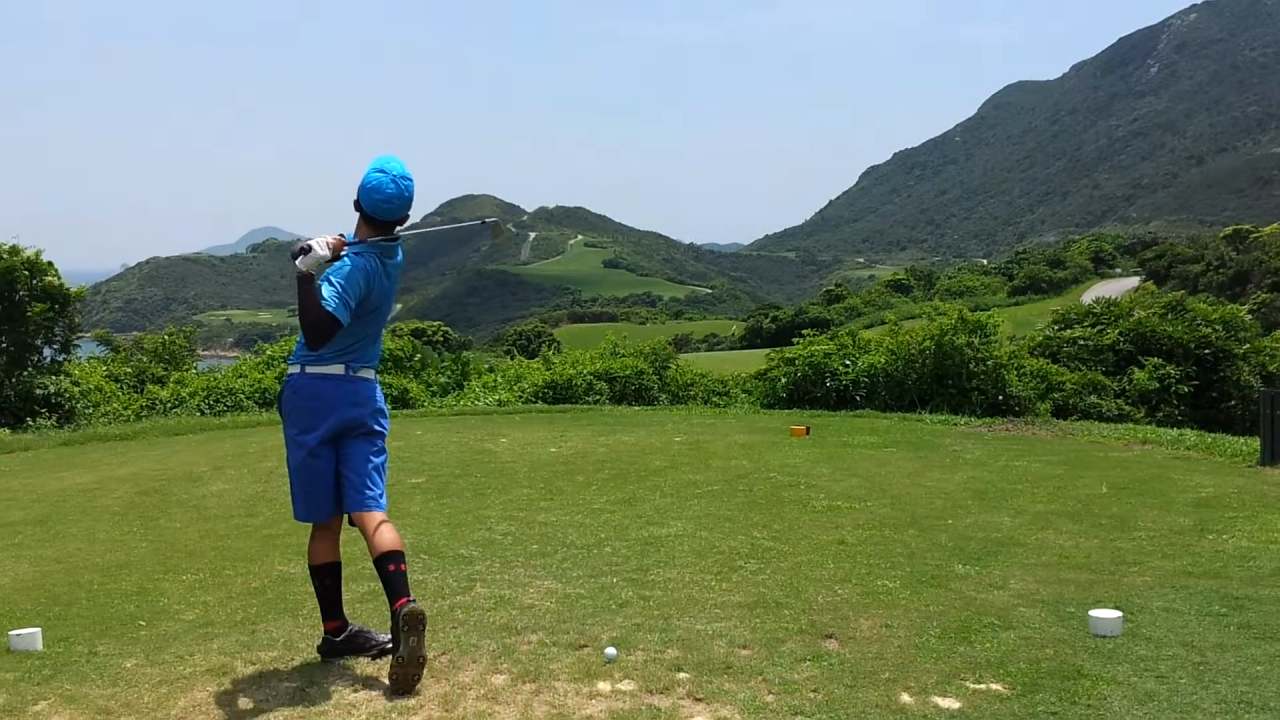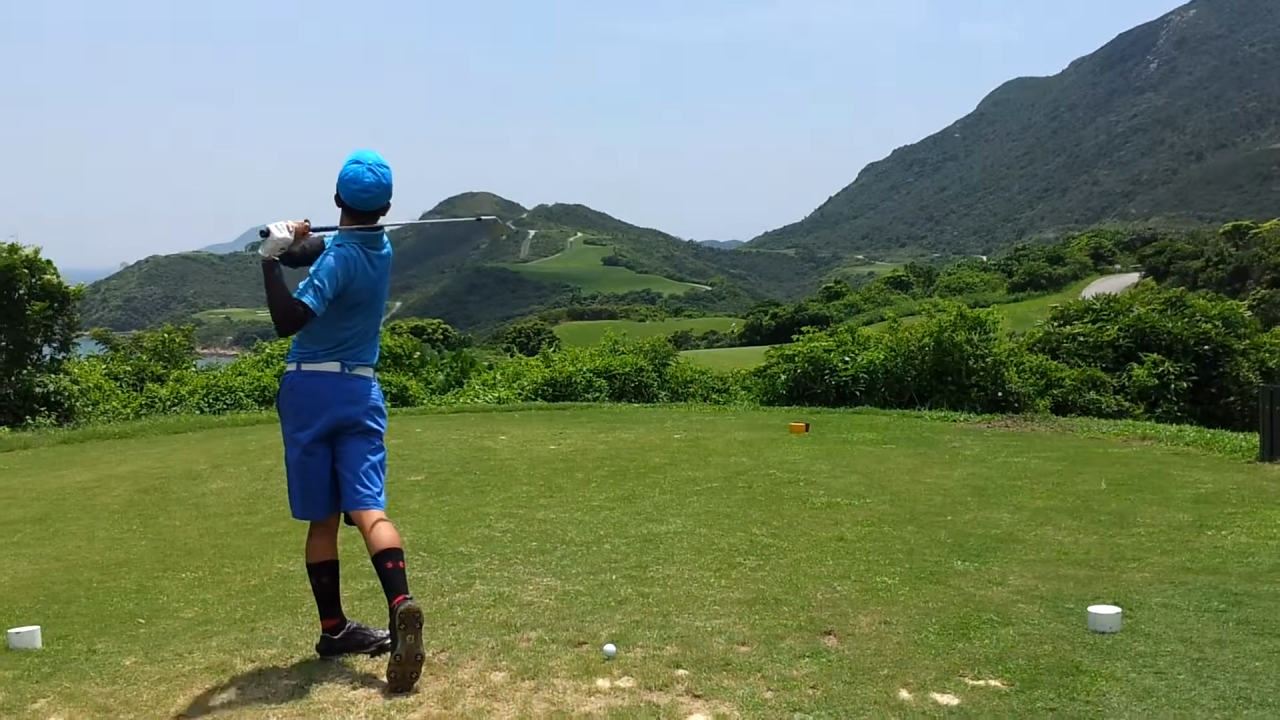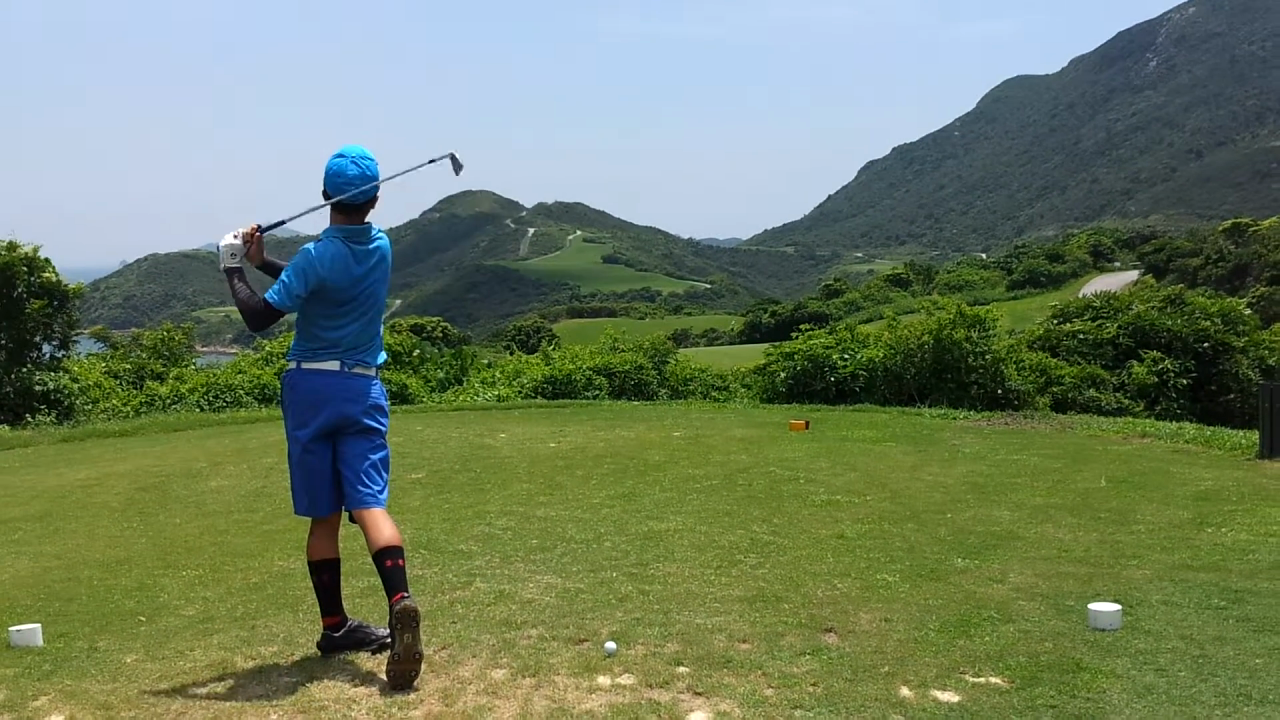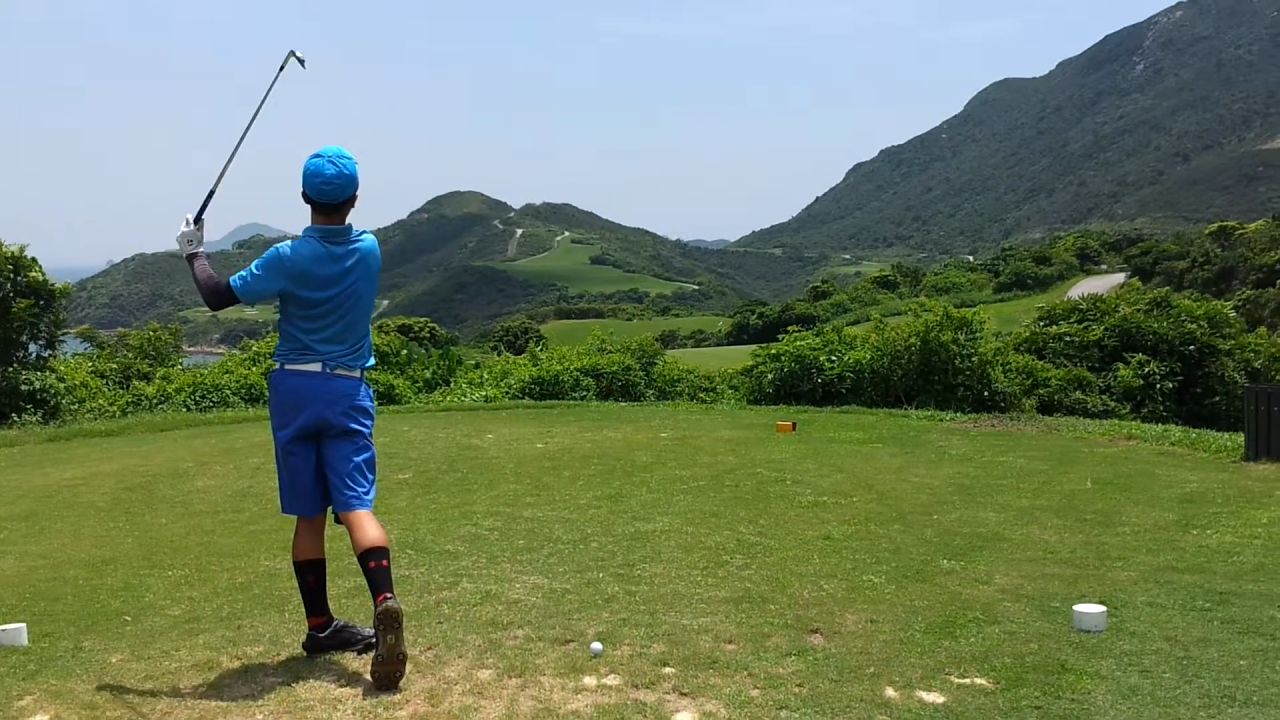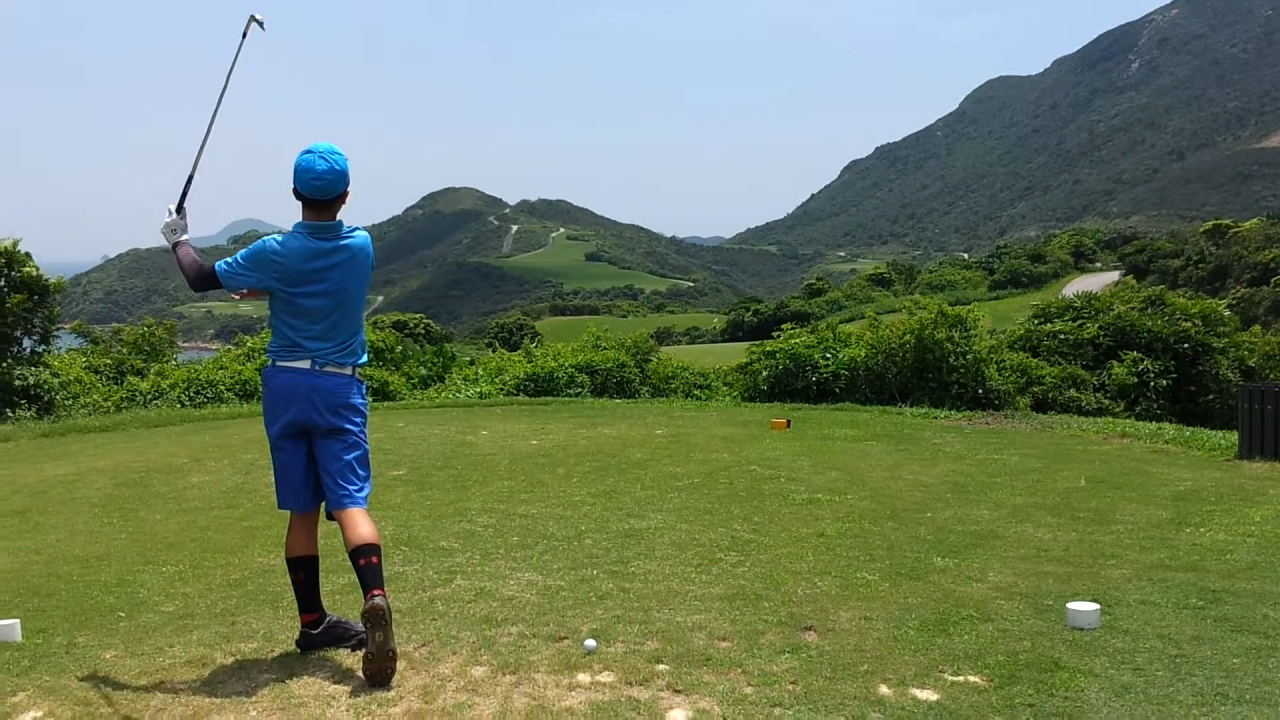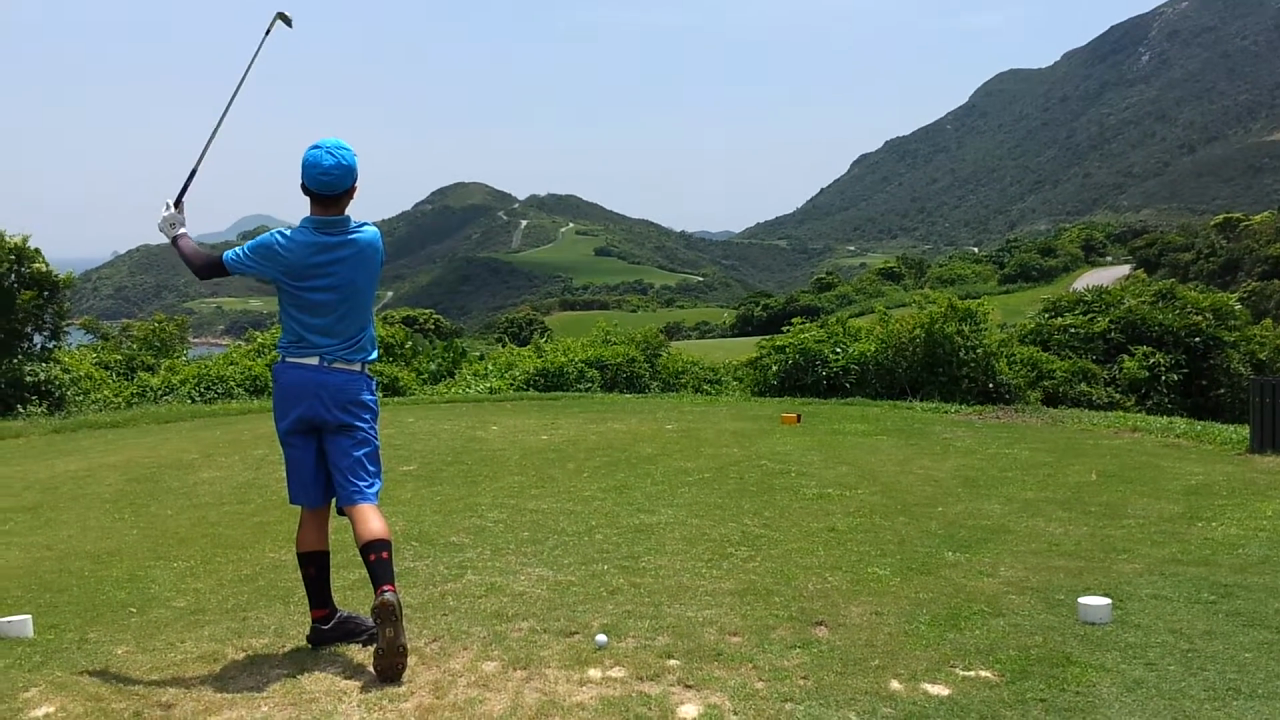
dt=0.3s
person 1, frame 1
left shoulder: (354, 266)
right shoulder: (388, 253)
left elbow: (317, 333)
right elbow: (305, 252)
left wrist: (310, 268)
right wrist: (319, 252)
left hip: (312, 392)
right hip: (362, 394)
left knee: (325, 519)
right knee: (369, 509)
left ankle: (336, 630)
right ankle: (403, 607)
person 1, frame 2
left shoulder: (339, 257)
right shoulder: (379, 247)
left elbow: (287, 322)
right elbow: (316, 252)
left wrist: (272, 256)
right wrist: (291, 244)
left hip: (310, 390)
right hip: (359, 390)
left knee: (322, 516)
right knee: (367, 507)
left ankle: (334, 628)
right ankle: (401, 604)
person 1, frame 3
left shoulder: (314, 257)
right shoulder: (382, 247)
left elbow: (257, 318)
left wrist: (233, 266)
right wrist: (263, 260)
left hip: (310, 388)
right hip: (362, 388)
left knee: (323, 514)
right knee: (370, 503)
left ankle: (335, 625)
right ankle: (400, 601)
person 1, frame 4
left shoulder: (288, 257)
right shoulder: (369, 249)
left elbow: (216, 297)
left wrist: (193, 252)
right wrist: (268, 283)
left hip: (295, 389)
right hip: (348, 390)
left knee: (308, 513)
right knee: (356, 505)
left ankle: (319, 626)
right ankle: (385, 601)
person 1, frame 5
left shoulder: (275, 253)
right shoulder: (362, 246)
left elbow: (201, 278)
left wrist: (178, 239)
left hip: (286, 386)
right hip: (340, 389)
left knee: (302, 509)
right knee: (350, 502)
left ankle: (313, 622)
right ankle: (375, 599)
person 1, frame 6
left shoulder: (283, 246)
right shoulder: (372, 241)
left elbow: (206, 266)
left wrist: (176, 232)
left hip: (296, 382)
right hip: (350, 384)
left knee: (313, 504)
right knee: (361, 498)
left ankle: (323, 617)
right ankle: (386, 595)
